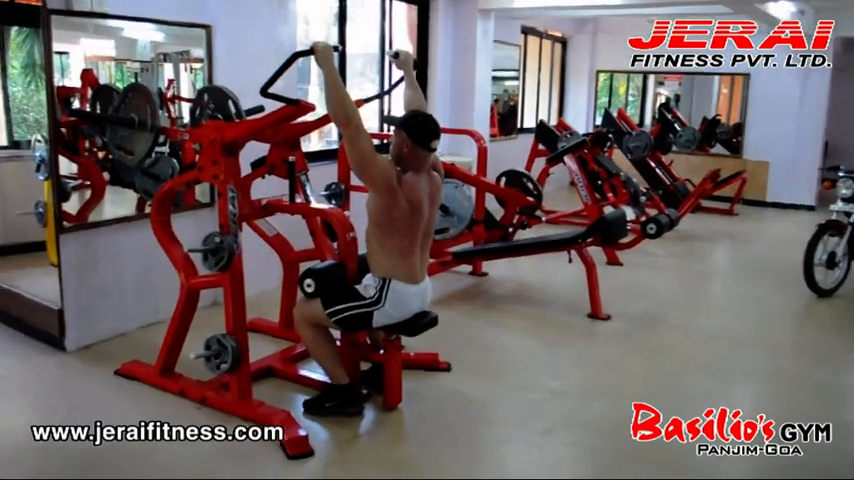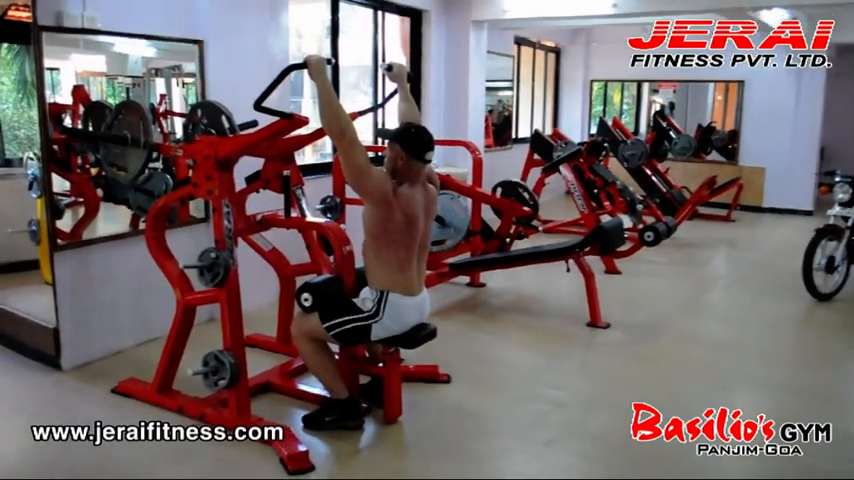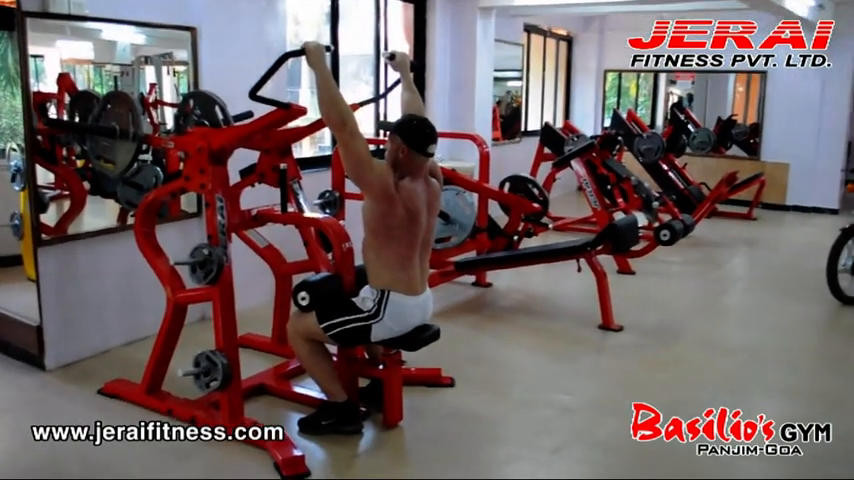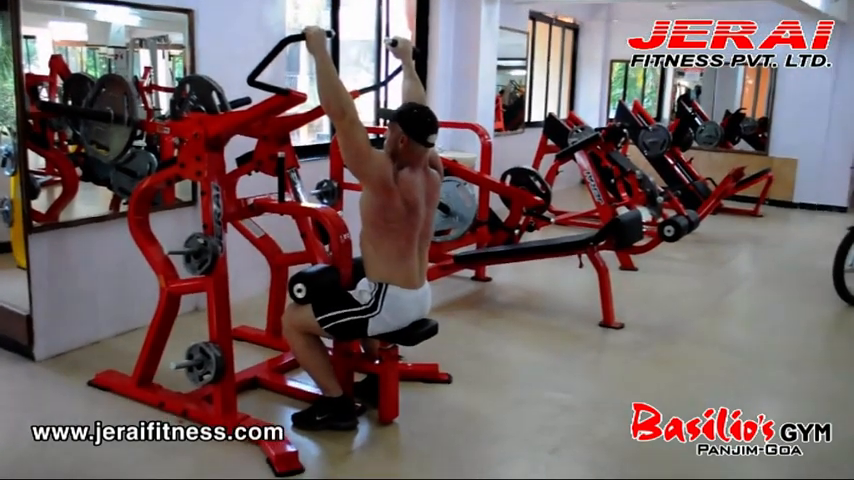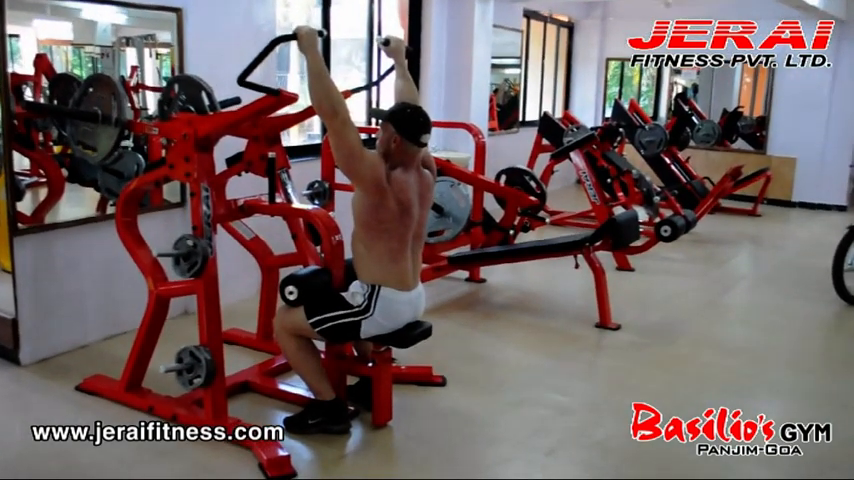
dt=0.3s
person 1, frame 1
left shoulder: (389, 181)
right shoulder: (434, 175)
left elbow: (349, 124)
right elbow: (418, 123)
left wrist: (327, 64)
right wrist: (408, 71)
left hip: (394, 297)
right hip: (421, 293)
left knee: (304, 314)
right knee: (360, 292)
left ankle: (345, 392)
right ankle: (385, 365)
person 1, frame 2
left shoulder: (384, 193)
right shoulder: (429, 186)
left elbow: (344, 136)
right elbow: (414, 135)
left wrist: (320, 77)
right wrist: (402, 83)
left hip: (392, 309)
right hip: (419, 303)
left knee: (301, 328)
right knee: (354, 305)
left ankle: (344, 406)
right ankle: (385, 379)
person 1, frame 3
left shoulder: (386, 187)
right shoulder: (432, 182)
left elbow: (343, 127)
right elbow: (416, 126)
left wrist: (319, 64)
right wrist: (404, 72)
left hip: (394, 310)
right hip: (422, 303)
left knee: (298, 328)
right knee: (356, 305)
left ankle: (343, 409)
right ankle: (385, 382)
person 1, frame 4
left shoulder: (385, 178)
right shoulder: (432, 173)
left elbow: (343, 117)
right elbow: (418, 115)
left wrist: (319, 49)
right wrist: (407, 60)
left hip: (392, 303)
right hip: (420, 298)
left knee: (293, 321)
right knee: (352, 297)
left ankle: (337, 405)
right ankle: (380, 377)
person 1, frame 5
left shoulder: (377, 178)
right shoulder: (425, 172)
left elbow: (334, 116)
right elbow: (410, 114)
left wrist: (311, 49)
right wrist: (399, 60)
left hip: (385, 306)
right hip: (413, 299)
left knee: (285, 323)
right knee: (343, 301)
left ankle: (330, 408)
right ankle: (373, 380)
